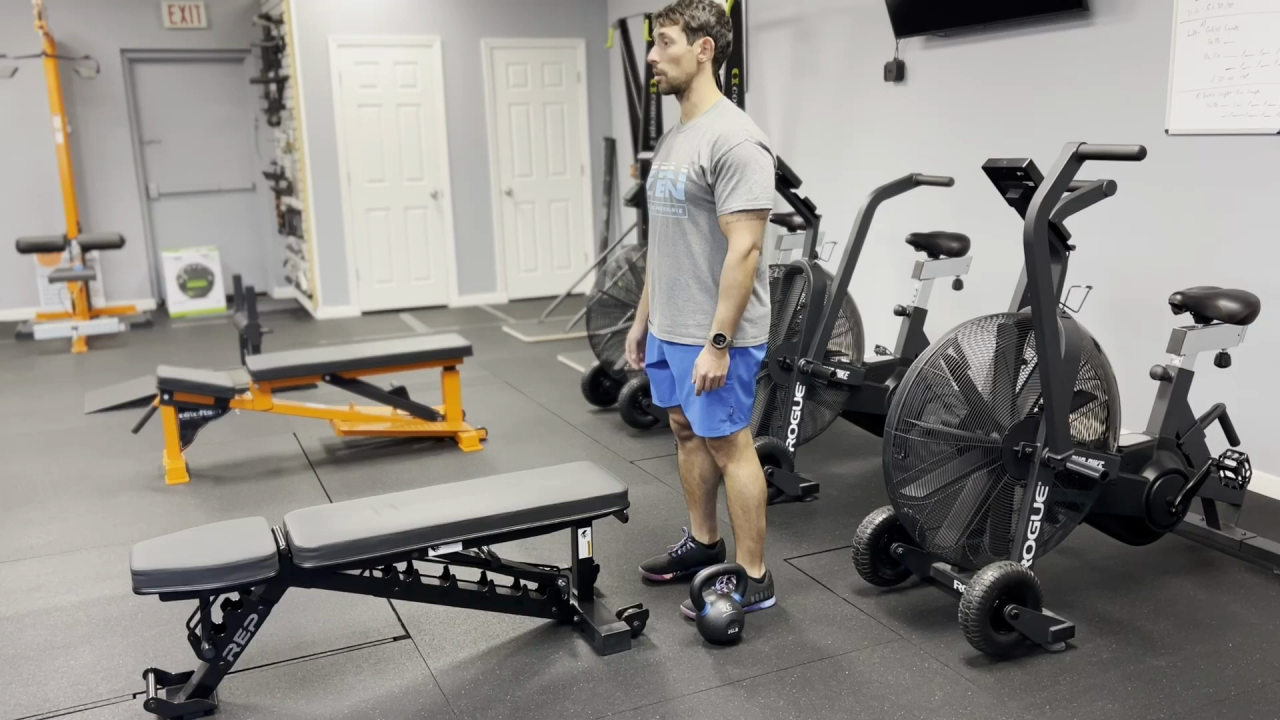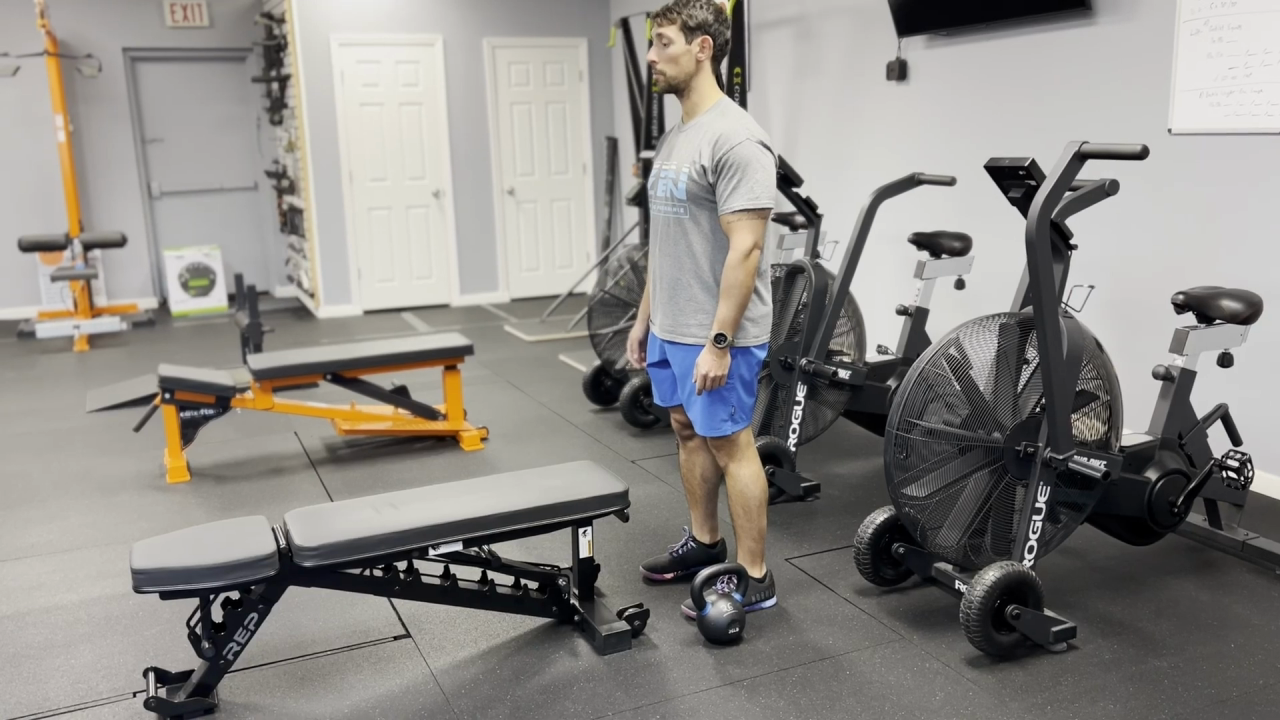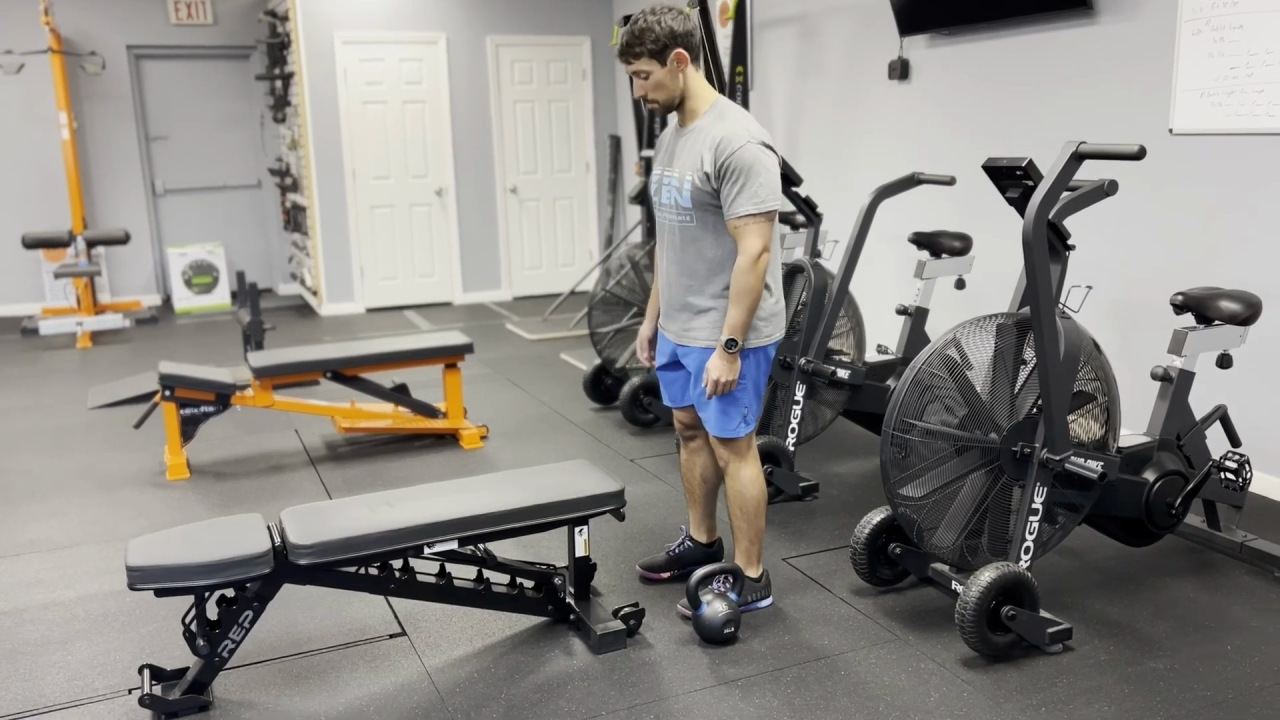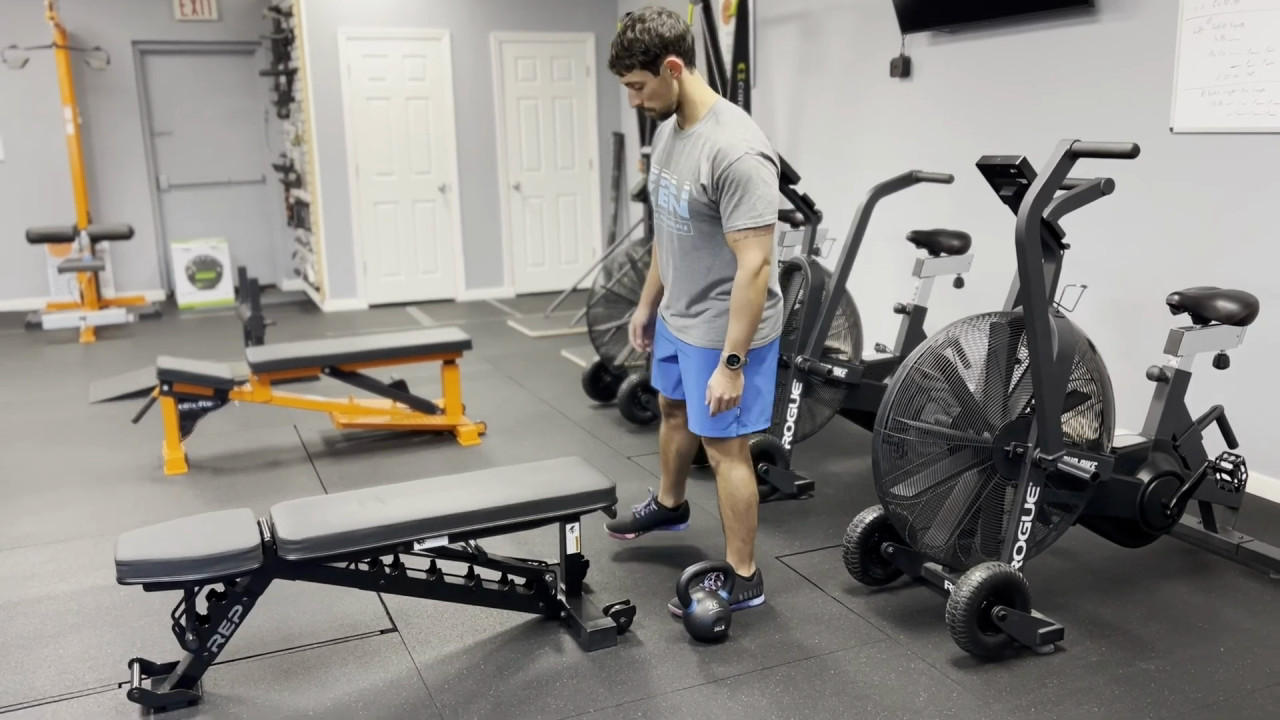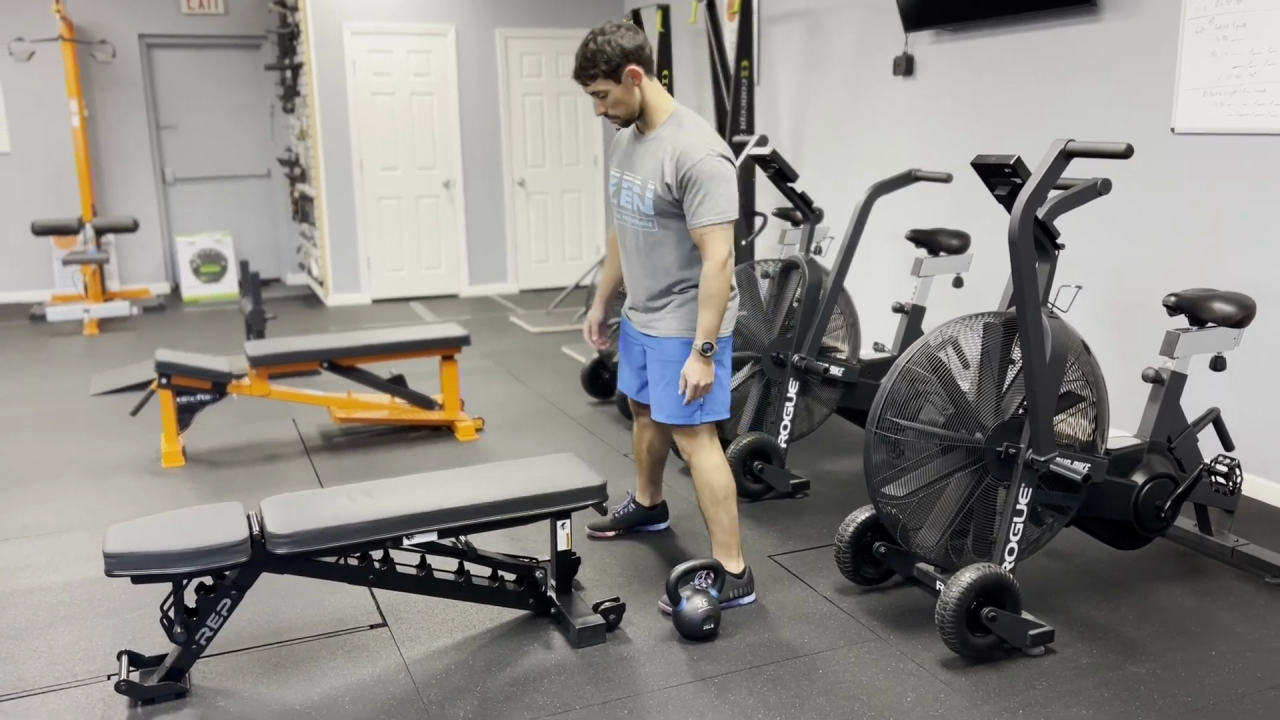
dt=0.5s
person 1, frame 1
left shoulder: (734, 140)
right shoulder: (674, 138)
left elbow: (743, 250)
left wrist: (718, 342)
right wrist: (643, 316)
left hip: (712, 335)
right hip: (671, 328)
left knee: (727, 445)
right knee: (687, 433)
left ankle: (753, 578)
right ankle: (702, 542)
person 1, frame 2
left shoulder: (735, 140)
right shoulder: (675, 136)
left elbow: (745, 249)
left wrist: (719, 341)
right wrist: (645, 316)
left hip: (713, 335)
right hip: (671, 327)
left knee: (728, 445)
right knee: (688, 433)
left ankle: (754, 578)
right ankle: (703, 542)
person 1, frame 3
left shoulder: (738, 142)
right shoulder: (672, 137)
left elbow: (754, 251)
left wrist: (729, 346)
right wrist: (653, 316)
left hip: (725, 334)
right hip: (680, 326)
left knee: (730, 446)
right knee: (691, 431)
left ankle: (750, 579)
right ankle: (701, 541)
person 1, frame 4
left shoulder: (736, 151)
right shoulder: (669, 130)
left elbow: (754, 266)
left wrist: (732, 363)
right wrist: (647, 303)
left hip: (724, 328)
right hip: (679, 318)
left knee: (723, 447)
right knee: (674, 410)
left ankle: (742, 578)
right ankle: (668, 505)
person 1, frame 5
left shoulder: (696, 152)
right shoulder: (626, 138)
left elbow: (718, 257)
left wrist: (704, 350)
right wrist: (601, 301)
left hip: (684, 321)
right hip: (641, 313)
left knee: (693, 436)
right knee: (645, 411)
left ankle: (732, 572)
right ankle: (647, 504)
